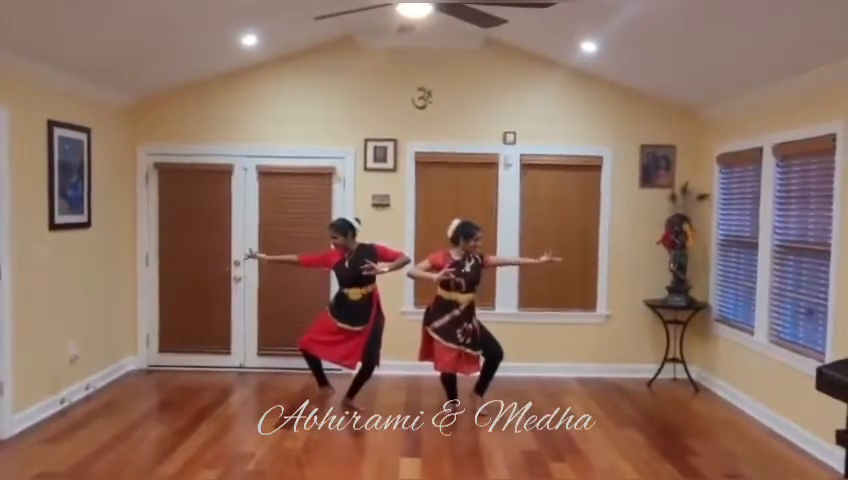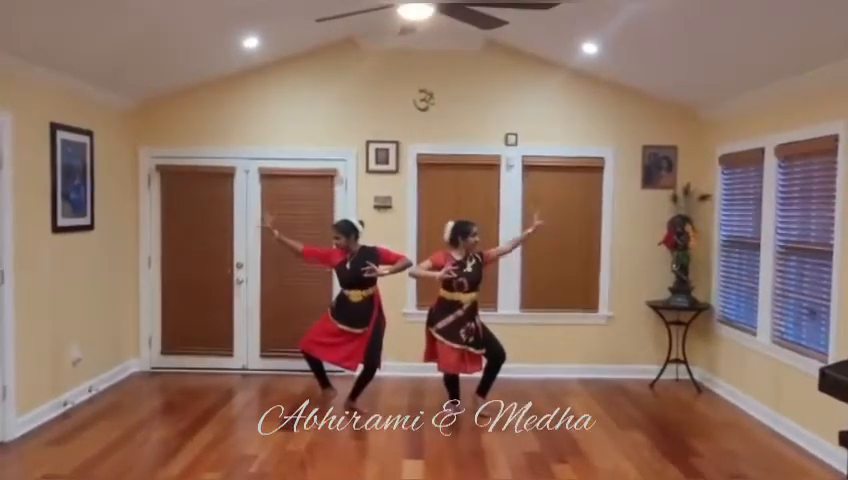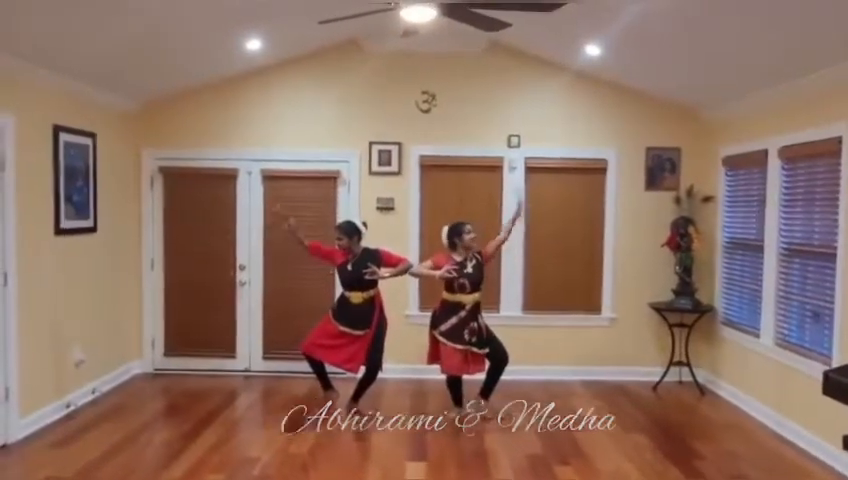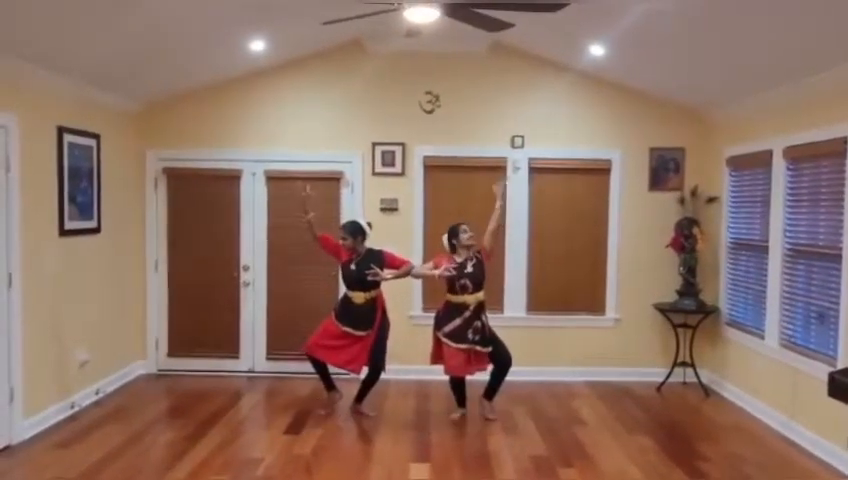
dt=0.4s
person 1, frame 1
left shoulder: (477, 260)
right shoulder: (441, 257)
left elbow: (507, 261)
right elbow: (412, 271)
left wrist: (537, 261)
right wrist: (434, 276)
left hip: (466, 317)
right hip: (443, 317)
left knee: (495, 353)
right knee: (447, 362)
left ankle: (478, 394)
right ankle: (453, 403)
person 1, frame 2
left shoulder: (478, 258)
right shoulder: (442, 258)
left elbow: (507, 247)
right elbow: (413, 271)
left wrist: (530, 231)
right wrist: (437, 275)
left hip: (469, 317)
right hip: (445, 317)
left knee: (497, 354)
right knee: (450, 363)
left ankle: (480, 396)
right ankle: (454, 404)
person 1, frame 3
left shoulder: (479, 257)
right shoulder: (443, 260)
left elbow: (502, 237)
right elbow: (413, 270)
left wrist: (516, 215)
right wrist: (437, 274)
left hip: (473, 318)
right hip: (449, 319)
left knee: (500, 357)
right knee: (453, 366)
left ankle: (483, 398)
right ankle: (459, 406)
person 1, frame 4
left shoulder: (480, 257)
right shoulder: (445, 261)
left elbow: (492, 229)
right elbow: (415, 271)
left wrist: (499, 201)
right wrist: (436, 273)
left hip: (477, 319)
right hip: (452, 319)
left knee: (504, 360)
right knee: (456, 366)
left ankle: (487, 399)
right ankle: (461, 407)
person 2, frame 1
left shoulder: (372, 251)
right shoulder: (333, 256)
left elbow: (404, 258)
right elbow: (300, 260)
left wrist: (384, 269)
right wrist: (267, 258)
left hip: (367, 313)
right hip: (340, 310)
left knee: (369, 361)
right knee: (307, 344)
left ankle: (349, 398)
right ankle: (324, 386)
person 2, frame 2
left shoulder: (374, 253)
right shoulder: (335, 255)
left elbow: (407, 262)
right elbow: (302, 250)
left wrist: (385, 271)
right wrist: (276, 234)
left hip: (369, 315)
right hip: (341, 311)
left knee: (371, 364)
right knee: (309, 346)
left ankle: (351, 400)
right ankle: (327, 388)
person 2, frame 3
left shoulder: (375, 255)
right shoulder: (337, 255)
left elbow: (407, 264)
right elbow: (306, 244)
left wrist: (386, 274)
right wrist: (291, 224)
left hip: (369, 317)
right hip: (343, 313)
left knee: (373, 365)
right knee: (310, 348)
left ankle: (353, 403)
right ankle: (329, 391)
person 2, frame 4
left shoulder: (379, 257)
right shoulder: (342, 254)
left elbow: (410, 267)
right elbow: (316, 234)
left wrist: (389, 276)
right wrist: (306, 204)
left hip: (372, 317)
right hip: (345, 313)
left knee: (376, 366)
right knee: (313, 348)
left ankle: (357, 404)
right ankle: (332, 392)
